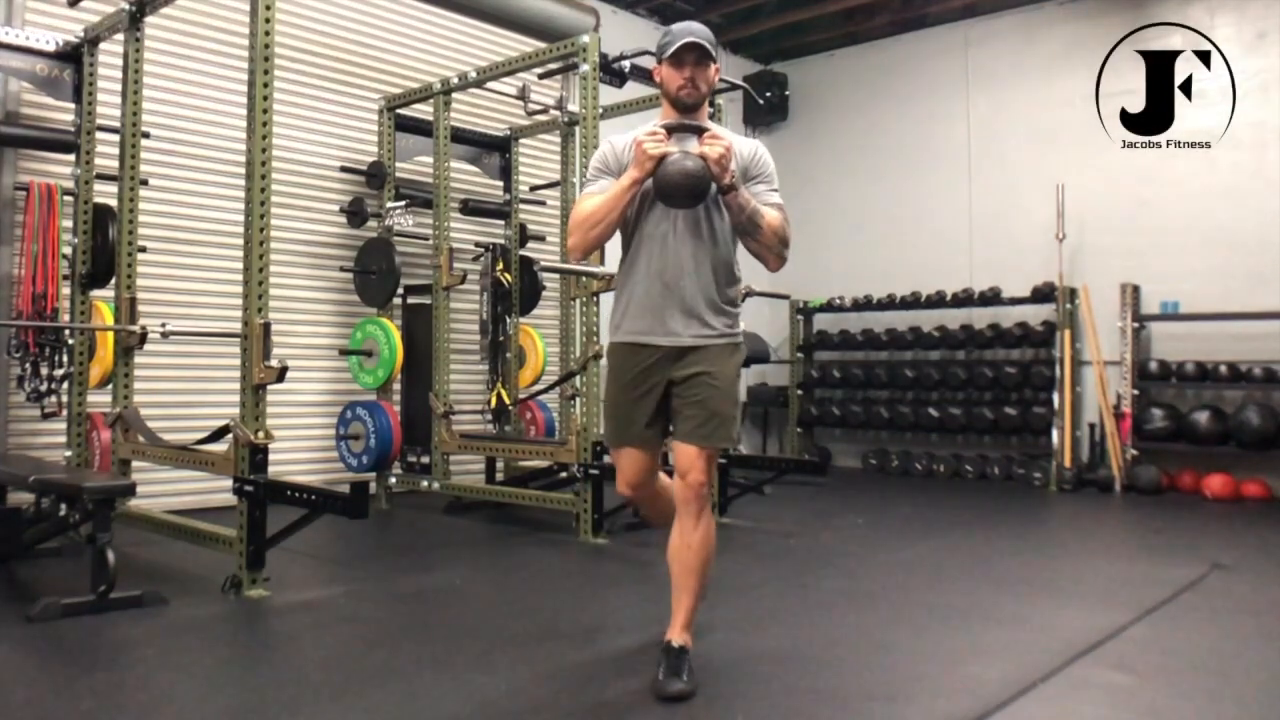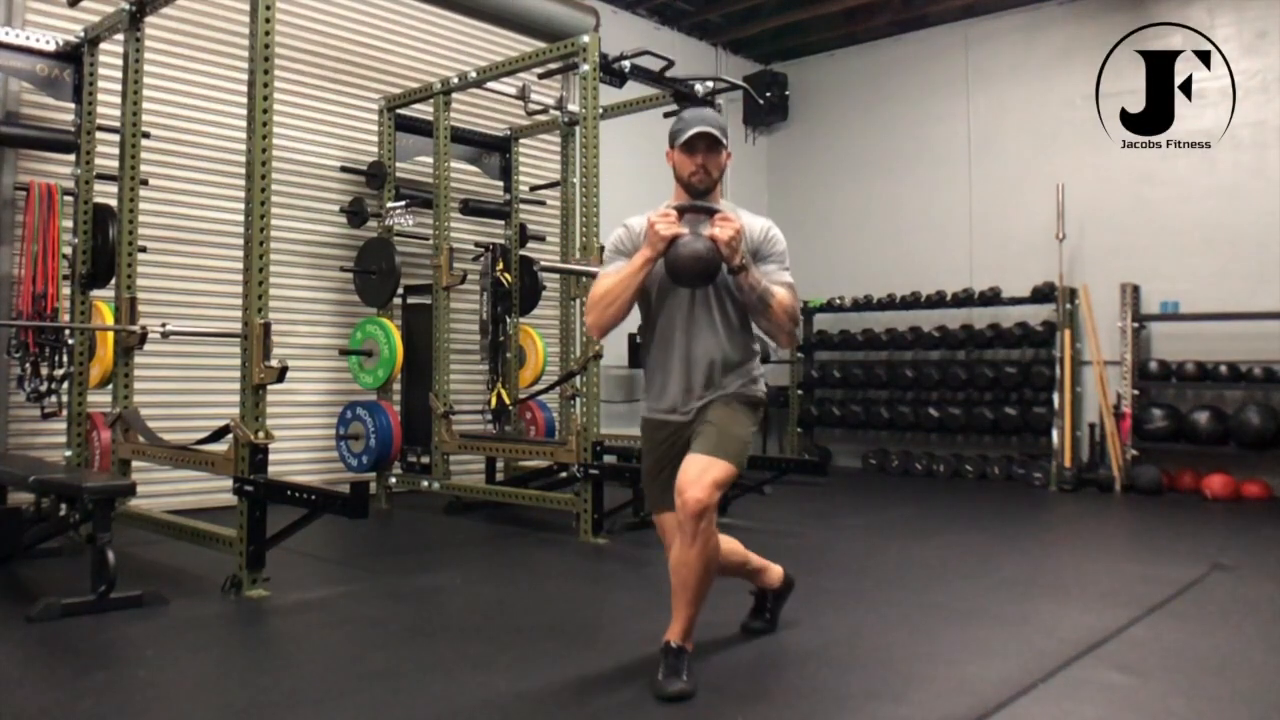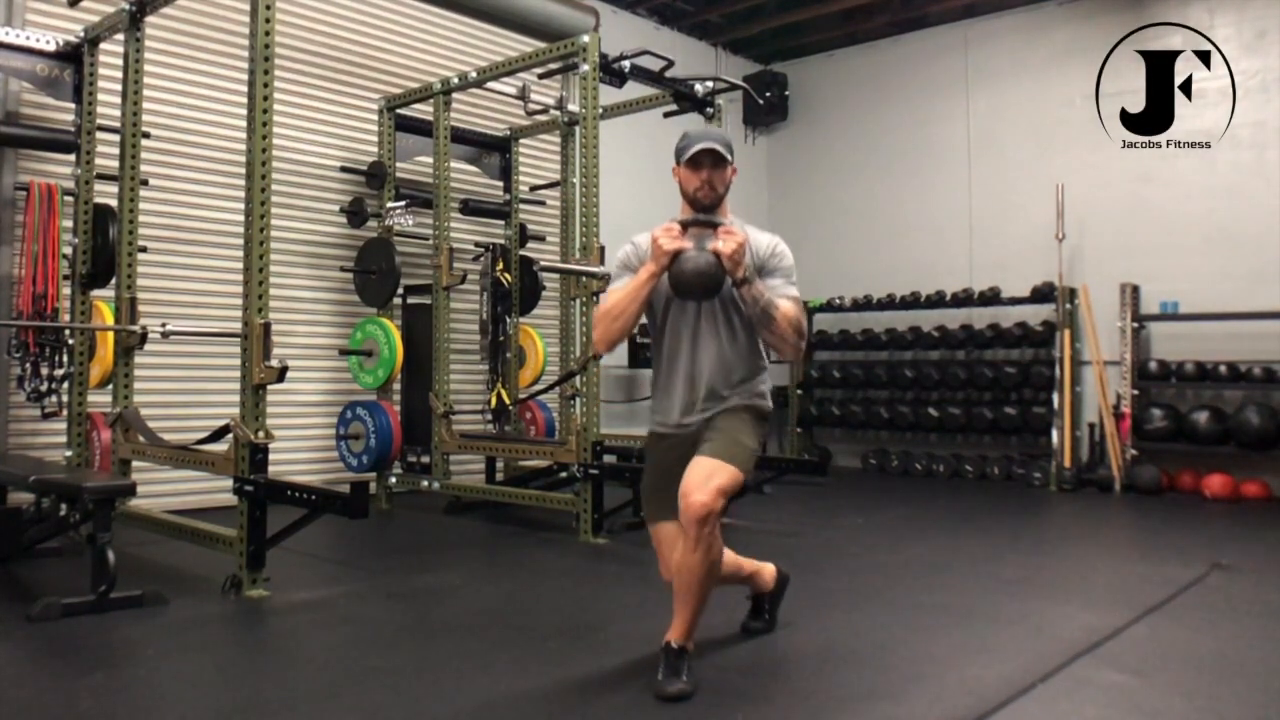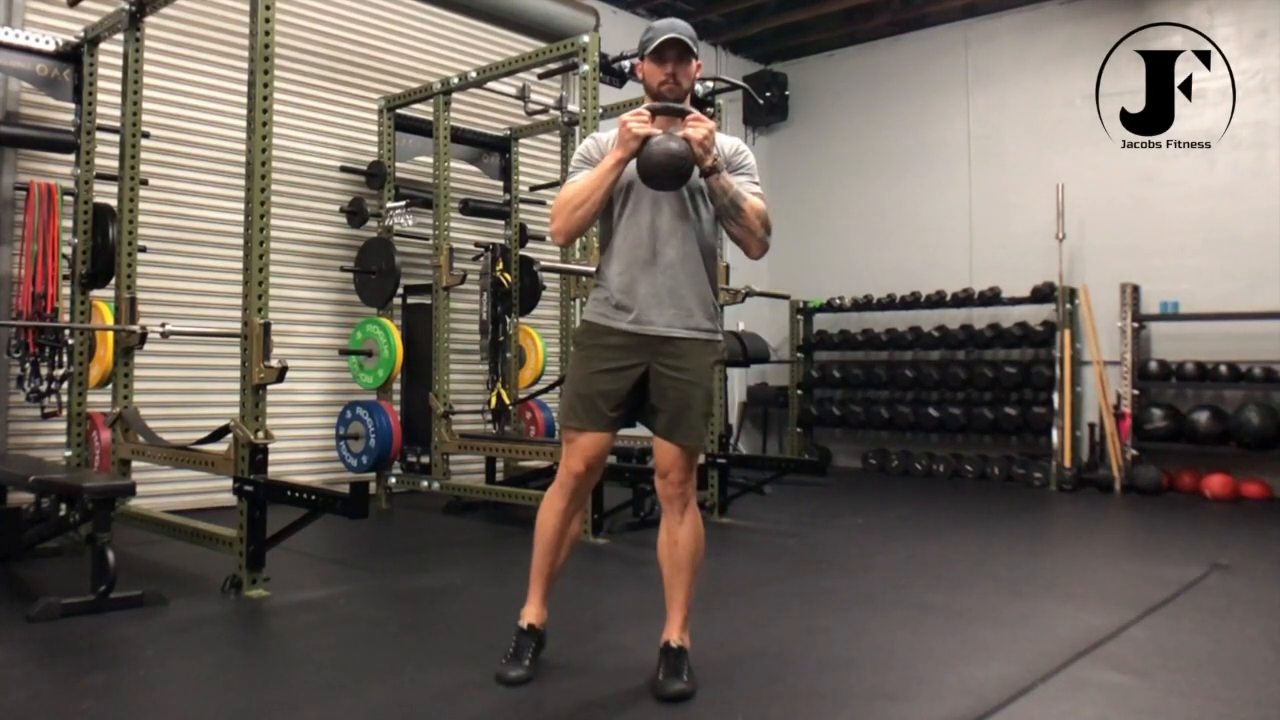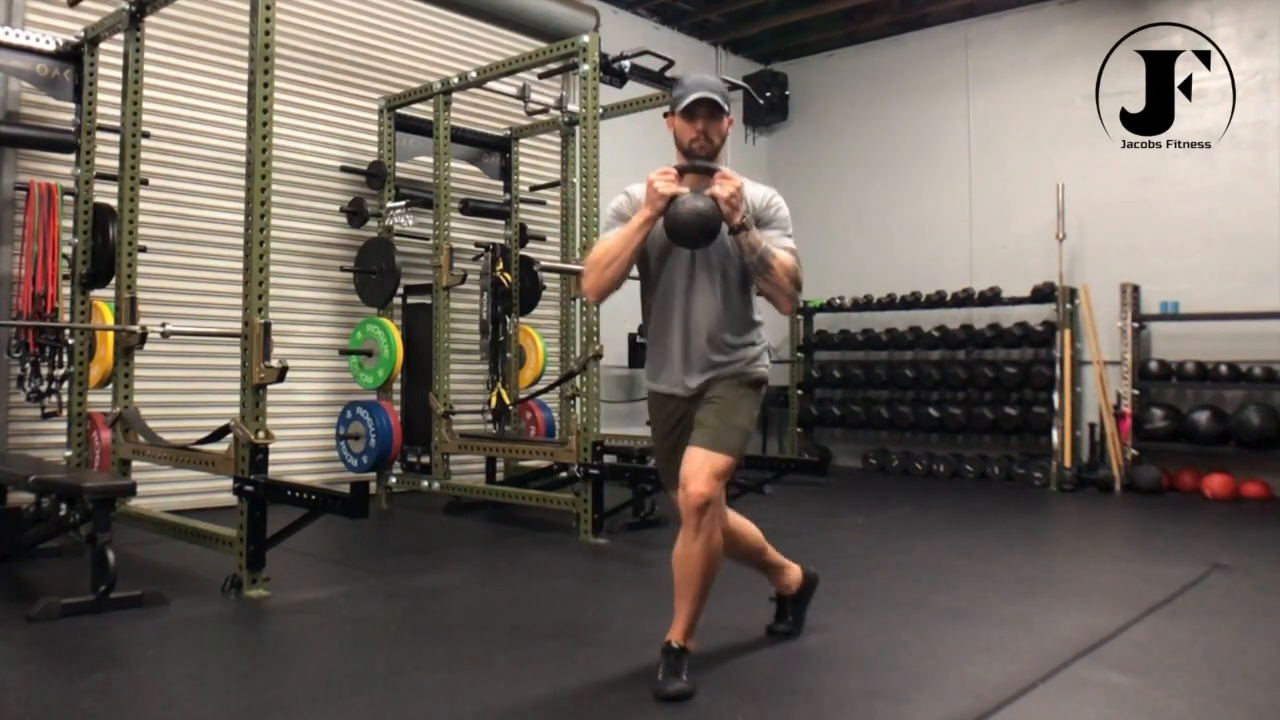
dt=1s
person 1, frame 1
left shoulder: (746, 154)
right shoulder: (619, 149)
left elbow: (776, 253)
right elbow: (578, 243)
left wrist: (727, 182)
right wrist: (637, 174)
left hip: (707, 342)
right hip: (636, 339)
left knee: (693, 485)
right knee: (634, 482)
left ankle: (677, 642)
right ankle: (690, 541)
person 1, frame 2
left shoulder: (759, 233)
right shoulder: (635, 233)
left elbow: (787, 333)
right elbow: (595, 323)
left wrist: (738, 262)
right wrist: (649, 253)
left hip: (729, 397)
right hip: (665, 407)
left knee: (694, 498)
right knee: (689, 548)
left ankle: (677, 645)
right ankle: (771, 577)
person 1, frame 3
left shoulder: (765, 248)
right shoulder: (643, 248)
left elbow: (792, 346)
right elbow: (603, 338)
left wrist: (742, 275)
right wrist: (654, 268)
left hip: (735, 410)
right hip: (669, 421)
left knee: (699, 505)
right knee: (680, 565)
left ankle: (677, 647)
right ankle: (766, 579)
person 1, frame 4
left shoulder: (729, 150)
right shoulder: (604, 143)
left elbow: (758, 242)
right elbow: (562, 229)
left wrist: (709, 165)
right wrist: (621, 154)
left hip: (688, 338)
right hip: (609, 330)
left knee: (677, 487)
right knee: (576, 472)
left ankle: (676, 641)
right ankle: (532, 622)
person 1, frame 5
left shoulder: (760, 202)
right shoulder: (634, 200)
left elbow: (789, 298)
right elbow: (593, 288)
left wrist: (737, 222)
right wrist: (649, 214)
left hip: (731, 374)
right hip: (669, 381)
left knee: (697, 493)
right knee: (699, 518)
left ankle: (677, 645)
right ankle: (792, 579)
